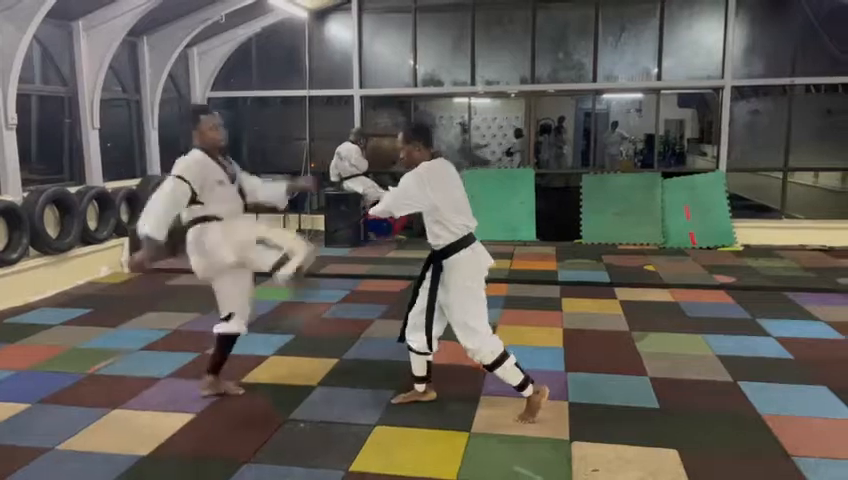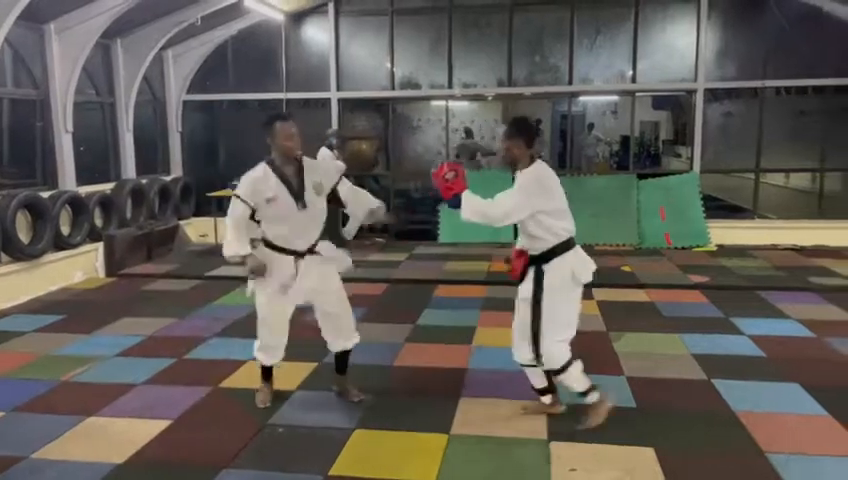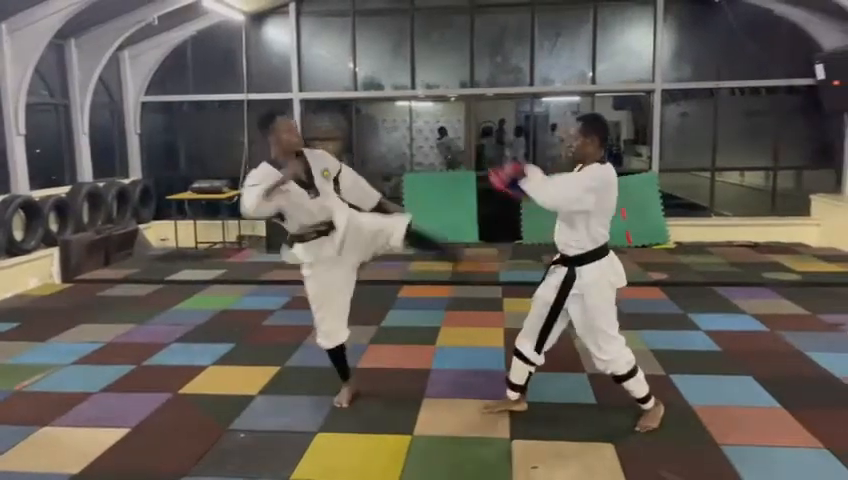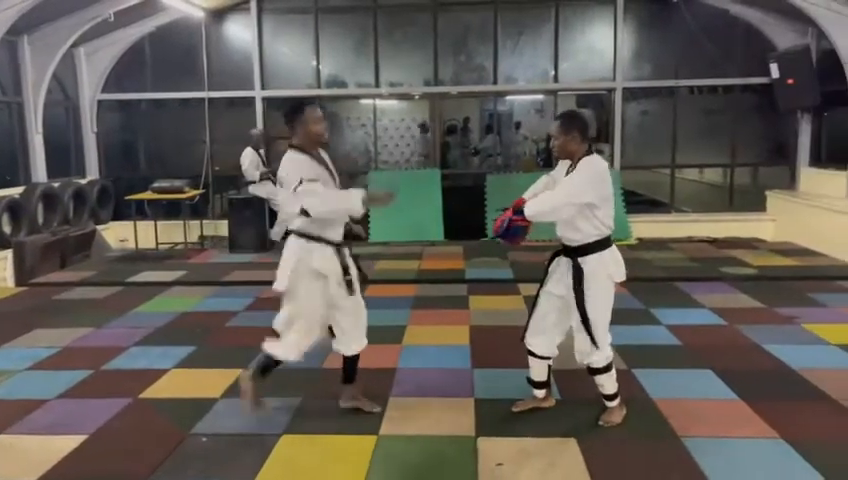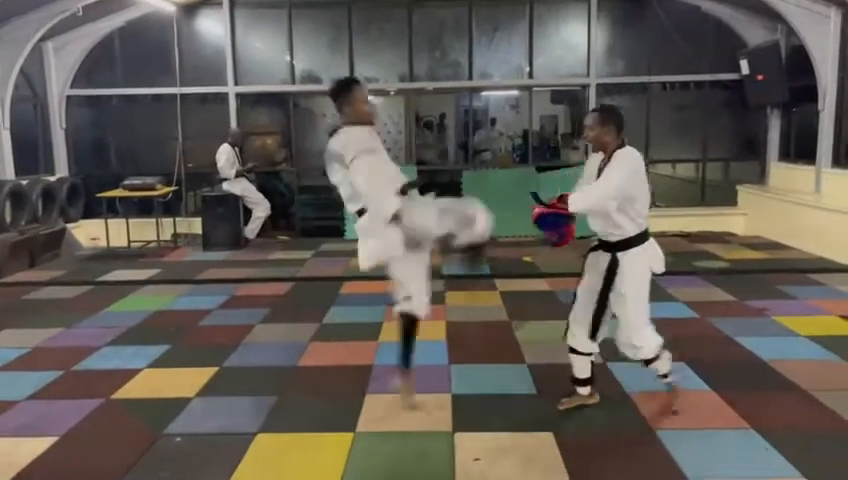
dt=0.7s
person 1, frame 1
left shoulder: (420, 178)
right shoulder: (442, 168)
left elbow: (389, 207)
left wrist: (370, 213)
right wrist: (390, 215)
left hip: (457, 263)
right hip: (449, 259)
left knee: (476, 336)
right knee: (418, 323)
left ankle: (532, 391)
right ankle: (422, 388)
person 1, frame 2
left shoulder: (535, 179)
right shoulder: (528, 174)
left elbow: (496, 212)
left wrist: (458, 197)
right wrist: (522, 251)
left hip: (560, 267)
right hip: (541, 265)
left knee: (549, 345)
right knee: (525, 340)
left ankle: (596, 400)
right ankle: (550, 399)
person 1, frame 3
left shoulder: (599, 177)
right shoulder: (585, 172)
left elbow: (555, 195)
right elbow: (556, 189)
left wrist: (523, 176)
left hip: (590, 272)
right hip: (567, 268)
left knee: (606, 345)
right knee: (533, 331)
left ankle: (651, 405)
right ankle: (515, 397)
person 1, frame 4
left shoulder: (593, 169)
right shoulder: (567, 166)
left elbow: (557, 201)
right elbow: (546, 186)
left wrist: (517, 210)
right wrist: (519, 207)
left hip: (594, 263)
right hip: (568, 260)
left knee: (590, 339)
right knee: (540, 328)
left ankle: (614, 403)
right ankle: (542, 395)
person 1, frame 5
left shoulder: (629, 160)
right shoulder: (597, 160)
left elbow: (601, 194)
right elbow: (584, 191)
left wrist: (559, 208)
right wrist: (559, 207)
left hip: (631, 256)
right hip: (603, 254)
left knee: (633, 333)
right knee: (581, 324)
left ankle: (668, 381)
right ankle: (585, 391)
person 2, frame 1
left shoulder: (224, 162)
right shoulder: (189, 165)
left elbow: (254, 188)
right elbow: (163, 203)
left wrist: (293, 186)
right wrist: (149, 247)
left hip: (233, 239)
right hip: (213, 240)
left knee: (235, 312)
right knee: (294, 248)
left ankle: (213, 379)
person 2, frame 2
left shoulder: (319, 168)
right shoulder: (255, 180)
left elbow: (348, 192)
right elbow: (234, 224)
right wrist: (247, 258)
left hip: (311, 260)
right hip: (275, 264)
left knee: (340, 323)
right knee: (271, 334)
left ankle: (342, 379)
right ankle: (266, 383)
person 2, frame 3
left shoulder: (317, 158)
right shoulder: (261, 178)
left elbow: (350, 184)
right elbow: (253, 206)
left wrist: (382, 203)
right wrist: (282, 179)
left hip: (349, 230)
right hip: (318, 253)
left knee: (401, 230)
right knee: (329, 322)
right ankle: (347, 384)
person 2, frame 4
left shoulder: (319, 156)
right shoulder: (295, 165)
right elbow: (322, 203)
left wrist: (349, 222)
right wrist: (367, 198)
left hip: (330, 252)
right hip: (309, 257)
left knee: (353, 324)
right knee: (297, 333)
left ankle: (350, 392)
right ankle: (253, 377)
person 2, frame 5
left shoulder: (337, 145)
right shoulder: (360, 138)
right elbow: (373, 187)
right wrist: (403, 220)
left hip: (394, 218)
right hip: (391, 222)
left knee: (420, 287)
right knee: (468, 224)
left ankle: (405, 374)
